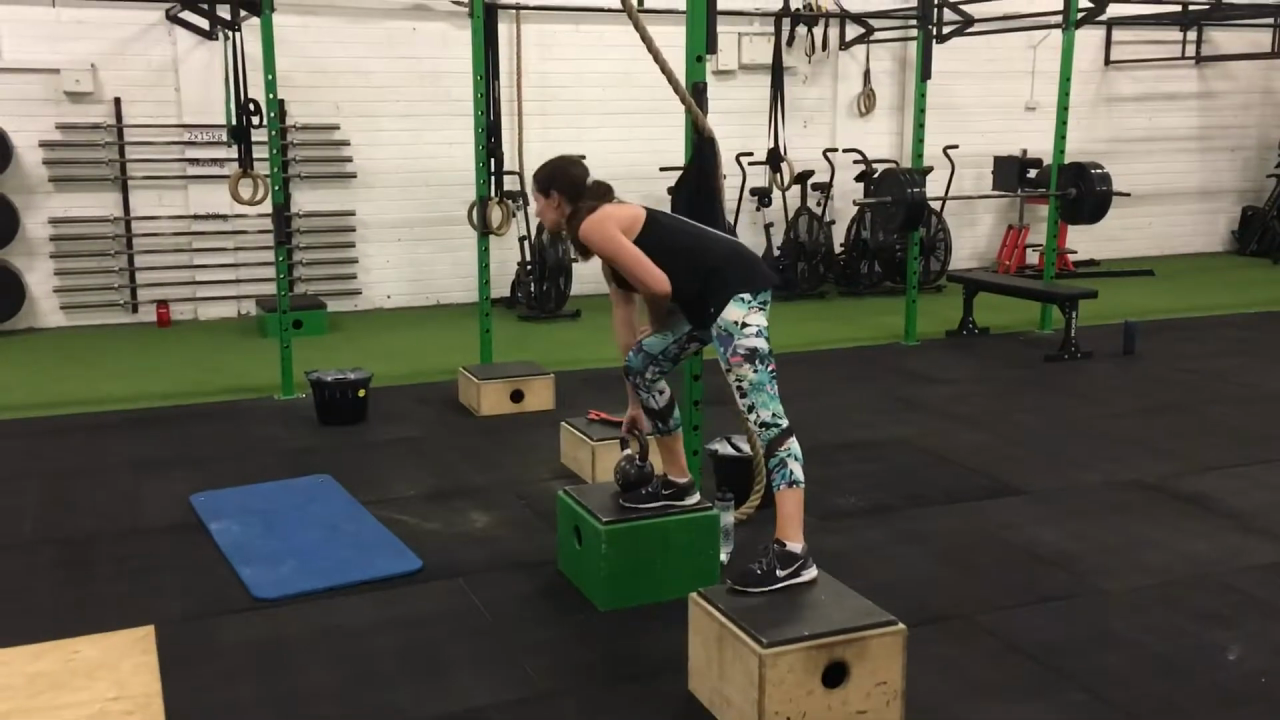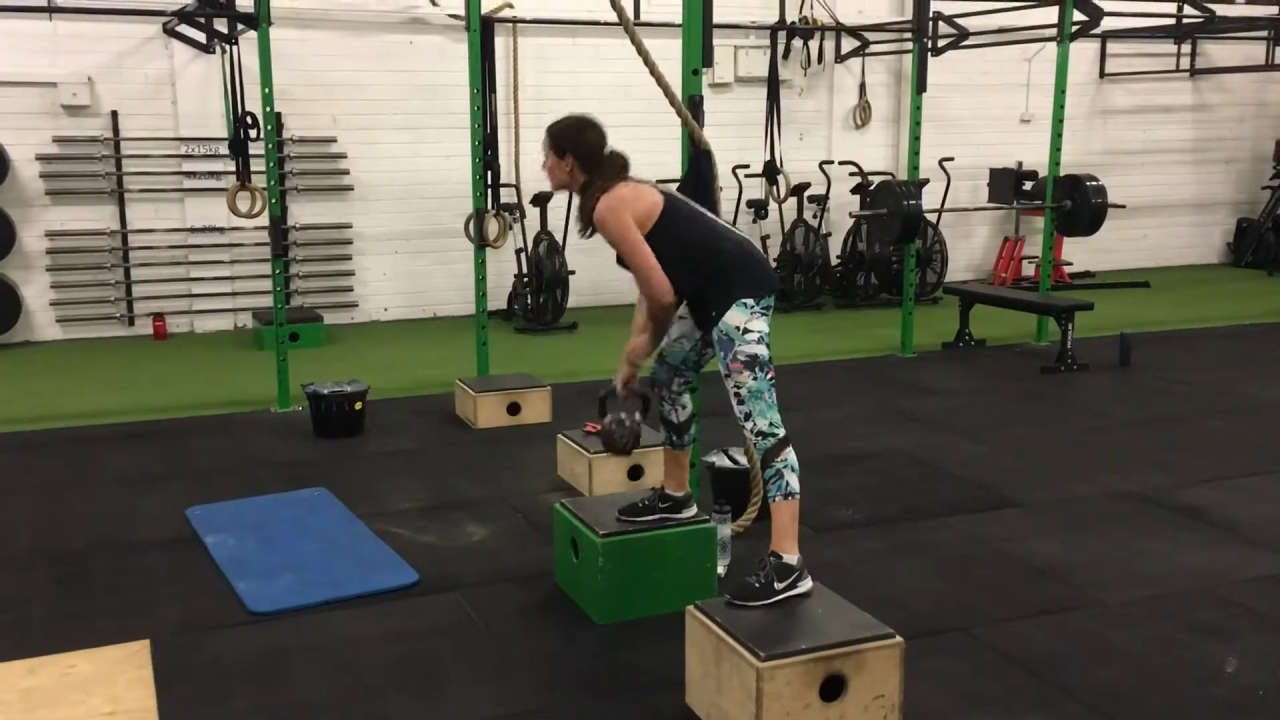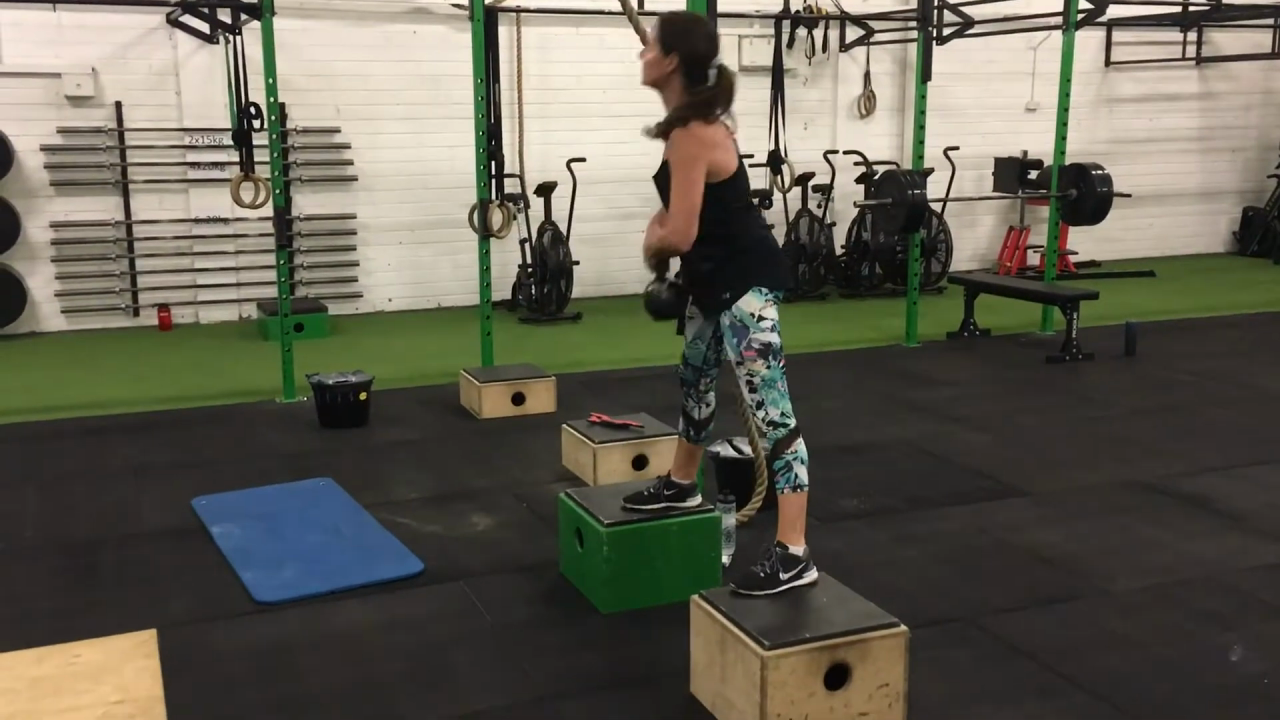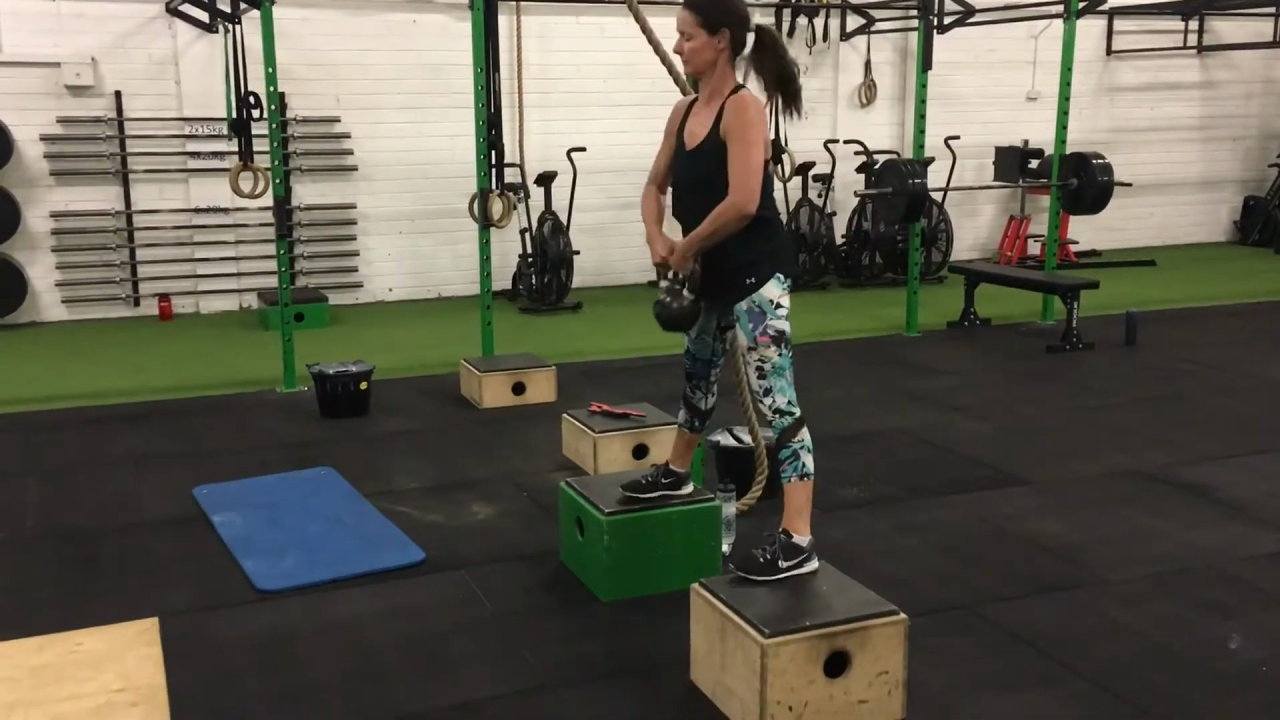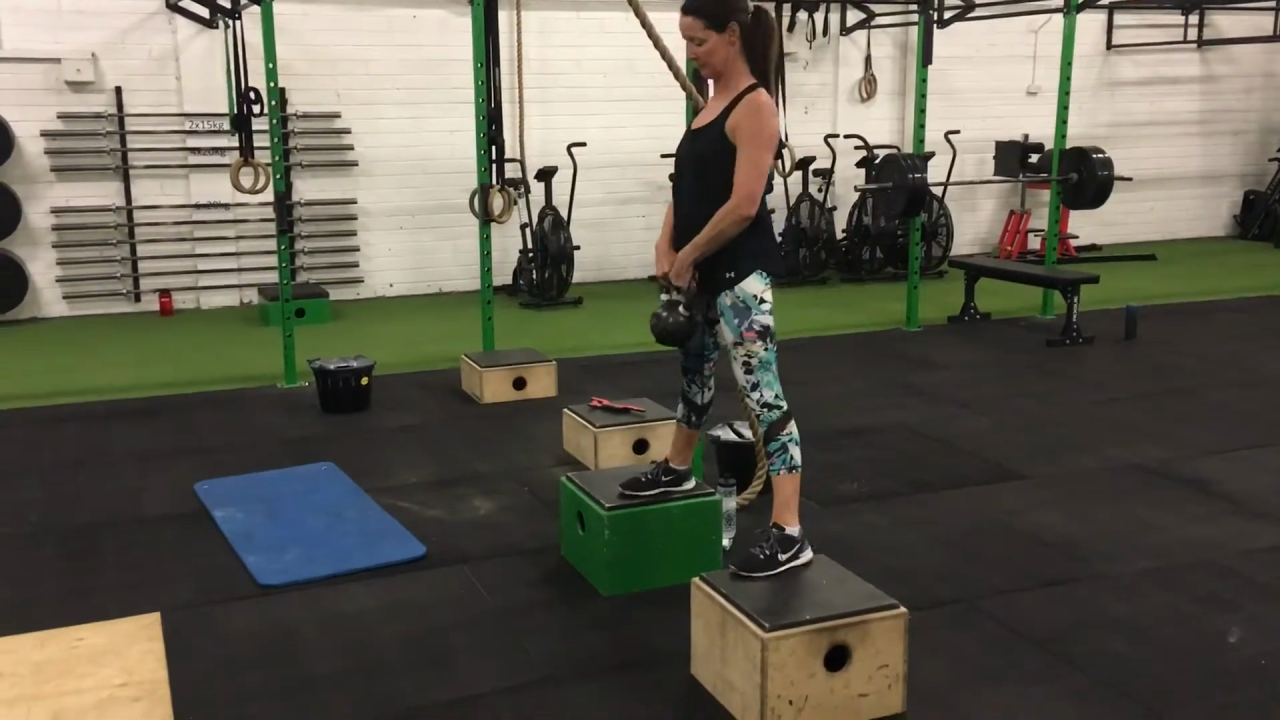
dt=0.4s
person 1, frame 1
left shoulder: (594, 227)
right shoulder: (607, 226)
left elbow: (658, 287)
right elbow: (626, 319)
left wrist: (658, 326)
right wrist: (636, 404)
left hip: (736, 288)
left knee: (762, 412)
right knee: (643, 363)
left ankle: (792, 553)
right ankle: (677, 480)
person 1, frame 2
left shoulder: (609, 207)
right shoulder: (621, 194)
left elbow: (660, 295)
right elbow: (661, 290)
left wrist: (638, 356)
right wrist: (635, 363)
left hip: (740, 291)
right hip: (711, 290)
left knee: (759, 420)
right knee: (667, 377)
left ankle: (787, 565)
right ankle: (675, 494)
person 1, frame 3
left shoulder: (693, 133)
right shoulder: (685, 123)
left elbow: (680, 236)
left wrist: (652, 249)
right wrist: (657, 232)
left hip: (745, 281)
right hip: (714, 278)
left knee: (769, 411)
right knee: (694, 376)
left ankle: (794, 554)
right ankle: (681, 484)
person 1, frame 4
left shoulder: (743, 106)
right shoulder: (683, 110)
left elbow: (742, 204)
right elbow: (657, 184)
left wrist: (686, 247)
right wrist: (657, 237)
left hip: (755, 273)
right hip: (709, 271)
left knee: (775, 399)
right knee: (698, 371)
left ankle: (797, 541)
right ankle: (675, 472)
person 1, frame 5
left shoulder: (755, 106)
right shoulder: (715, 100)
left elbow: (743, 206)
left wrist: (686, 258)
right wrist: (666, 248)
left hip: (739, 270)
right hip: (701, 266)
left knee: (761, 394)
right knee: (694, 367)
left ankle: (788, 534)
right ankle: (676, 468)
